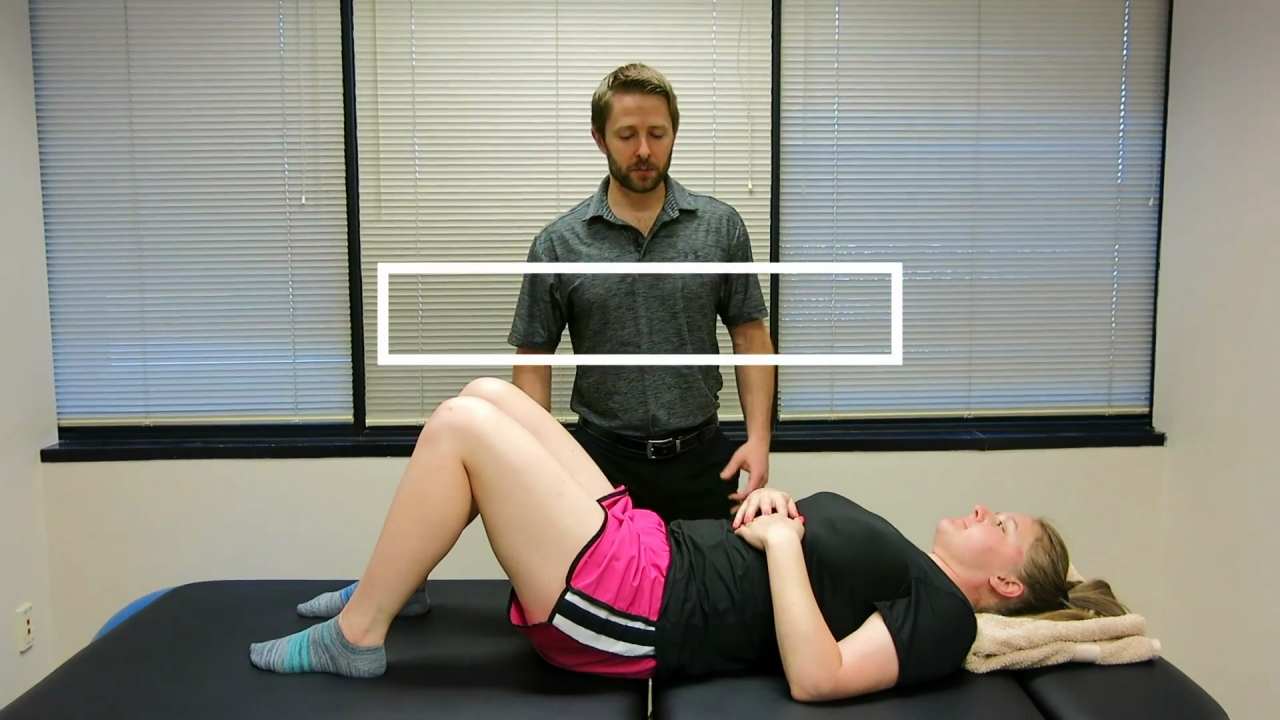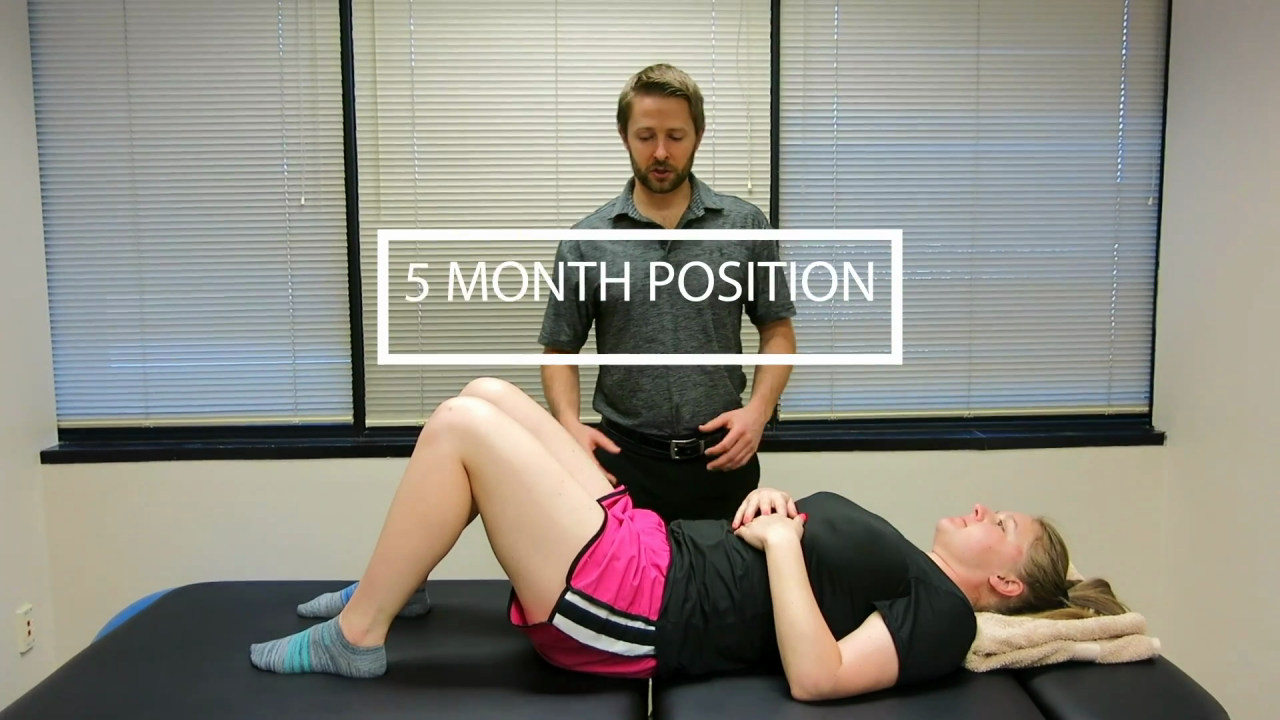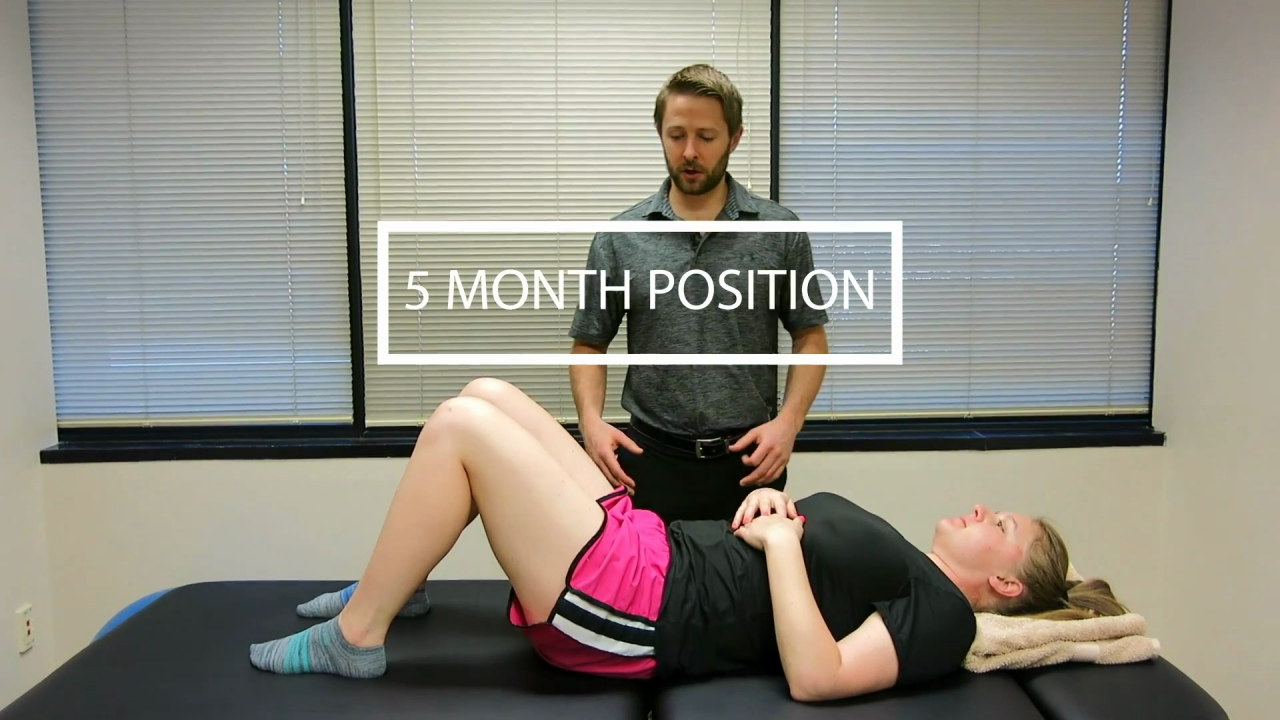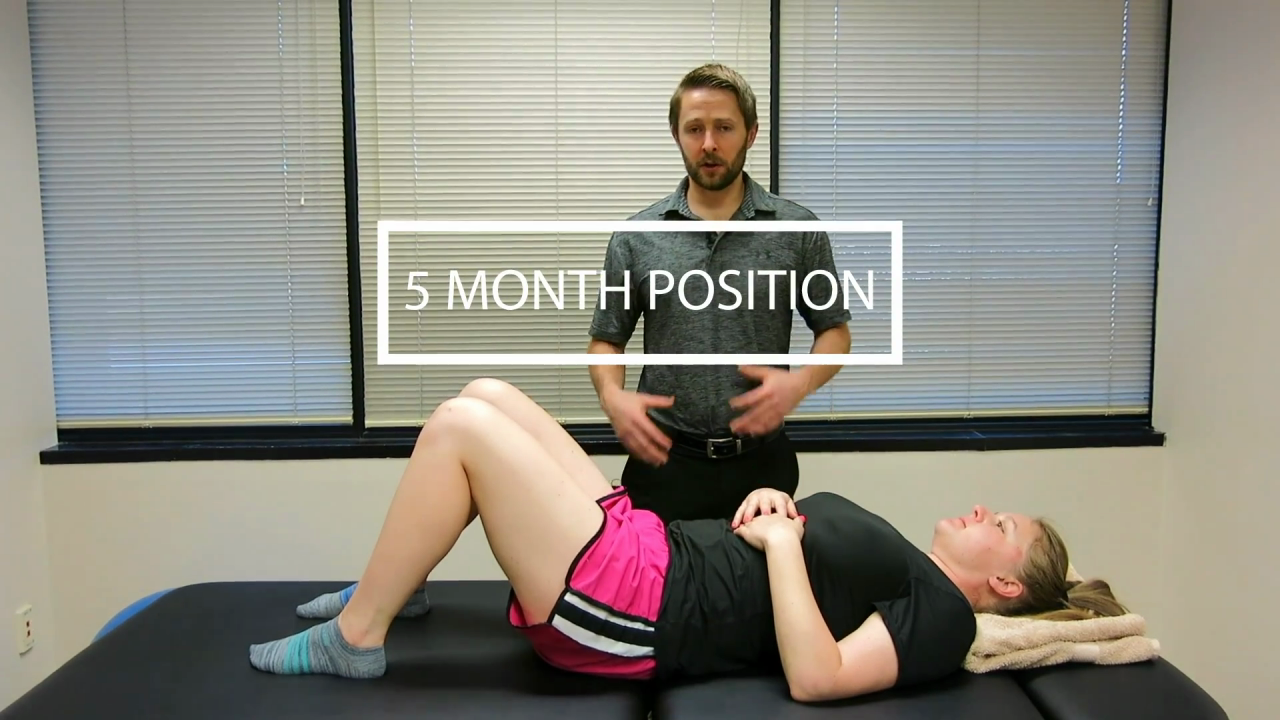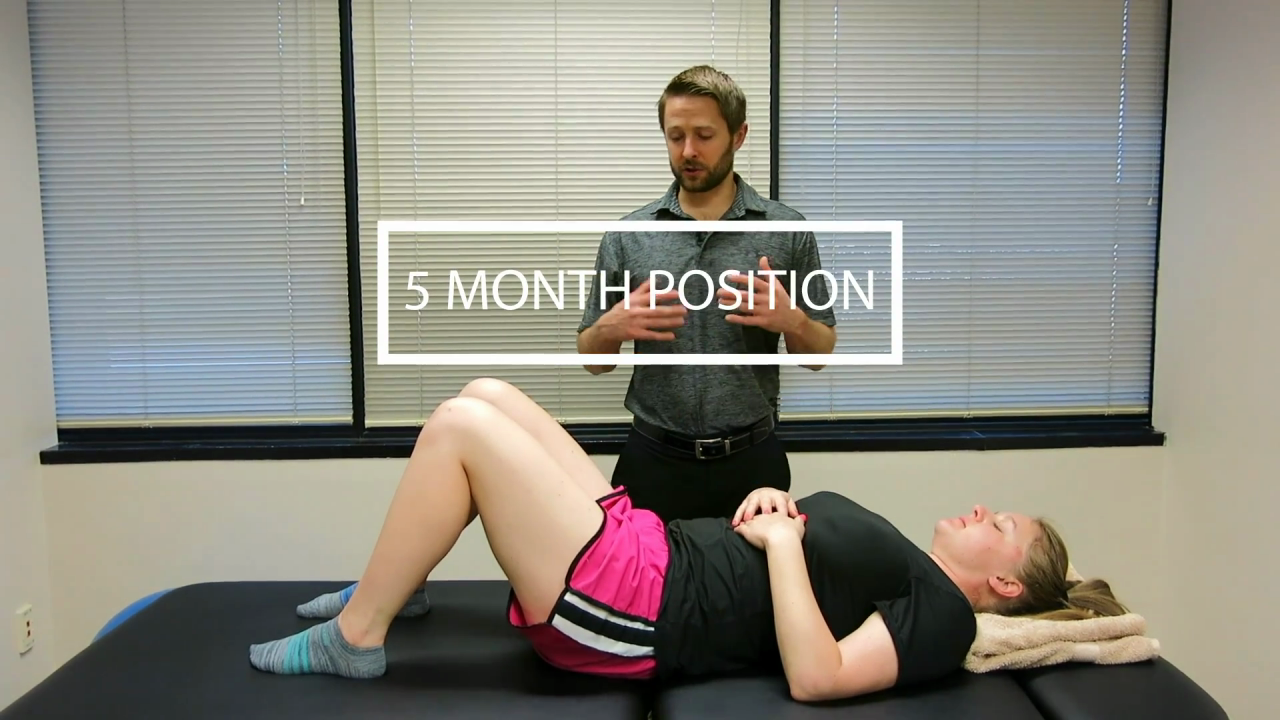
dt=0.3s
person 1, frame 1
left shoulder: (941, 617)
right shoulder: (907, 573)
left elbow: (816, 677)
left wrist: (781, 542)
right wrist: (771, 502)
left hip: (633, 611)
right hip: (649, 546)
left knee: (460, 427)
right knee: (487, 396)
left ankle: (357, 635)
right ankle: (398, 581)
person 1, frame 2
left shoulder: (942, 616)
right shoulder: (904, 571)
left elbow: (814, 676)
left wrist: (781, 541)
right wrist: (771, 500)
left hip: (633, 610)
right hip: (651, 547)
left knee: (460, 426)
right knee: (485, 397)
left ankle: (356, 636)
right ankle: (395, 582)
person 1, frame 3
left shoulder: (941, 617)
right shoulder: (906, 571)
left elbow: (815, 677)
left wrist: (780, 541)
right wrist: (772, 503)
left hip: (633, 611)
right hip: (648, 546)
left knee: (460, 426)
right knee: (486, 395)
left ankle: (356, 635)
right ankle: (396, 583)
person 1, frame 4
left shoulder: (941, 618)
right shoulder: (905, 572)
left elbow: (814, 677)
left wrist: (780, 543)
right wrist: (771, 501)
left hip: (633, 612)
right hip: (648, 546)
left knee: (458, 426)
right knee: (485, 397)
left ankle: (355, 637)
right ankle: (398, 583)
person 1, frame 5
left shoulder: (941, 617)
right shoulder: (907, 571)
left elbow: (815, 677)
left wrist: (781, 542)
right wrist: (772, 502)
left hip: (635, 612)
right hip: (650, 545)
left knee: (460, 427)
right knee: (485, 396)
left ankle: (355, 637)
right ankle: (397, 584)
person 2, frame 1
left shoulder: (721, 226)
right shoulder: (559, 243)
left elbow: (750, 334)
right elbow: (533, 359)
left wrist: (759, 437)
left hip: (702, 460)
right hip: (604, 462)
person 2, frame 2
left shoulder: (746, 225)
right shoulder: (585, 243)
left elbow: (777, 331)
right elbow: (560, 352)
left wrist: (758, 409)
right wrist: (570, 424)
left hip: (721, 458)
right hip: (626, 463)
person 2, frame 3
left shoulder: (780, 231)
right shoulder: (619, 239)
left elbow: (809, 337)
right elbow: (589, 344)
left wrist: (788, 421)
right wrist: (591, 420)
left hip: (747, 463)
right hip: (652, 461)
person 2, frame 4
left shoulder: (797, 230)
right shoulder: (635, 238)
left elbow: (835, 333)
right elbow: (605, 342)
left wrist: (799, 382)
right wrist: (614, 397)
left hip: (761, 461)
right hip: (666, 461)
person 2, frame 5
left shoulder: (787, 232)
right shoulder: (628, 236)
left elbow: (820, 352)
right elbow: (591, 355)
left wrist: (791, 320)
right wrist: (613, 326)
left hip: (750, 461)
right hip: (655, 461)
